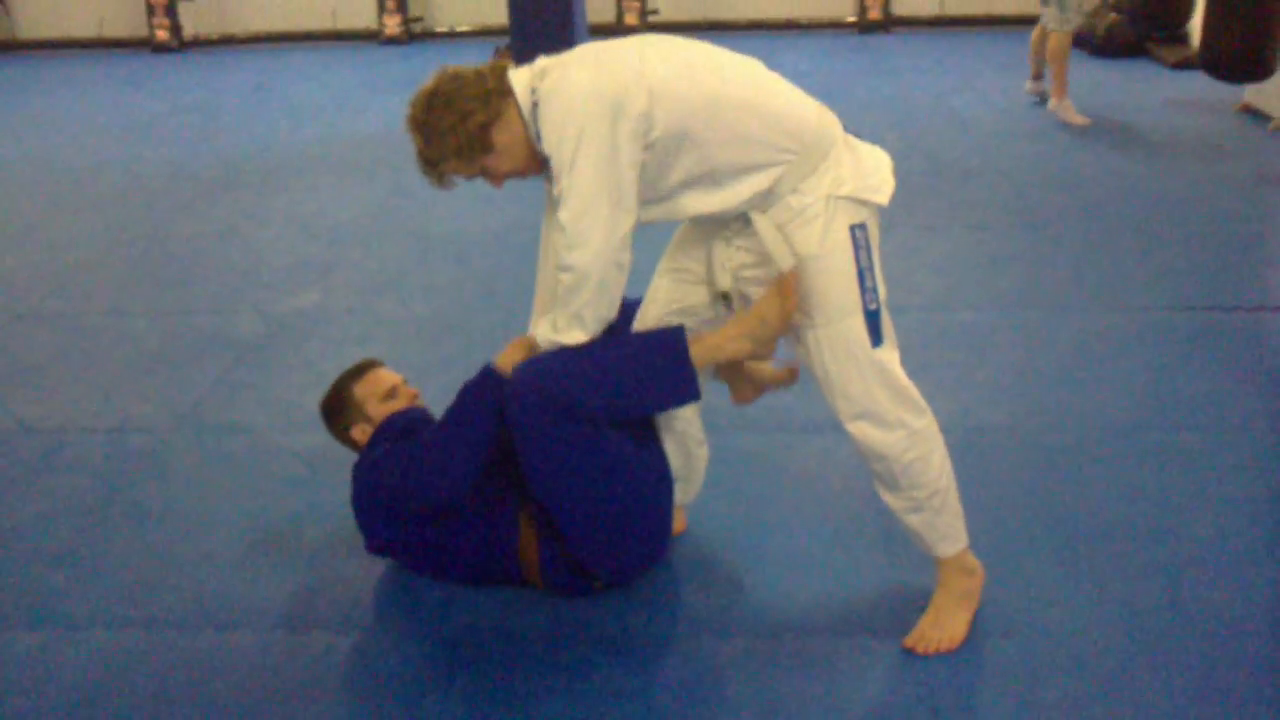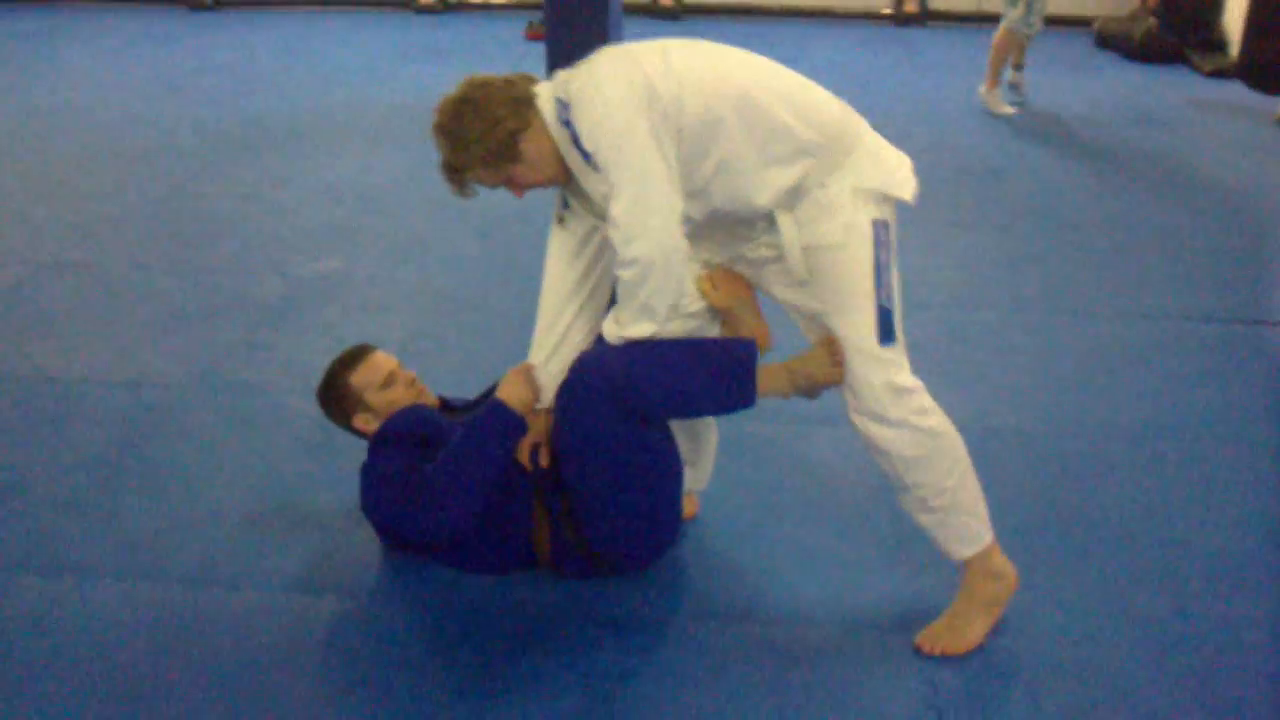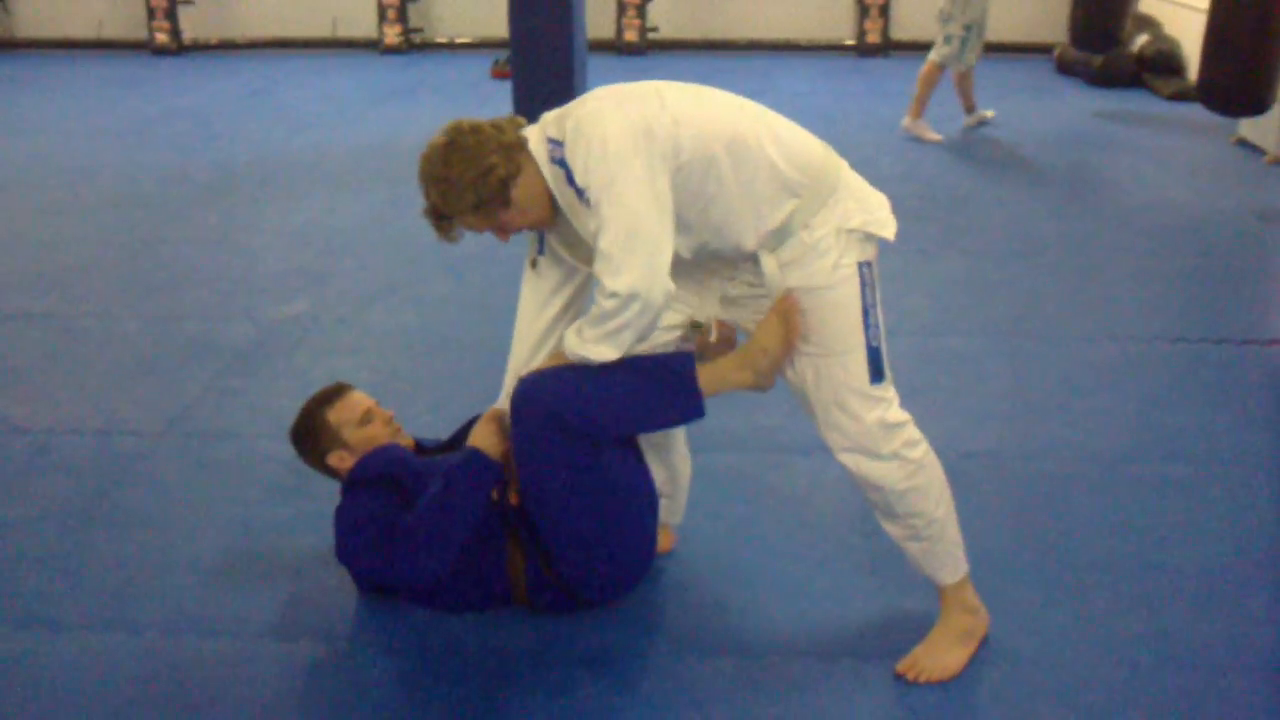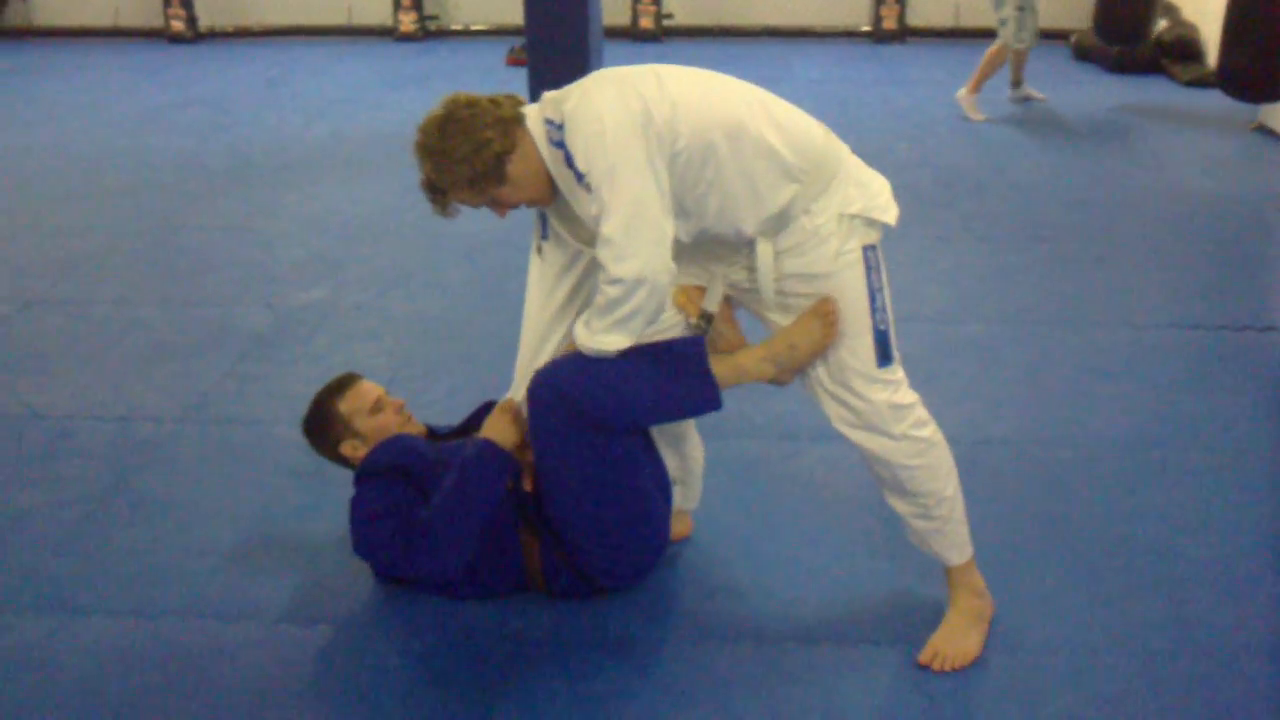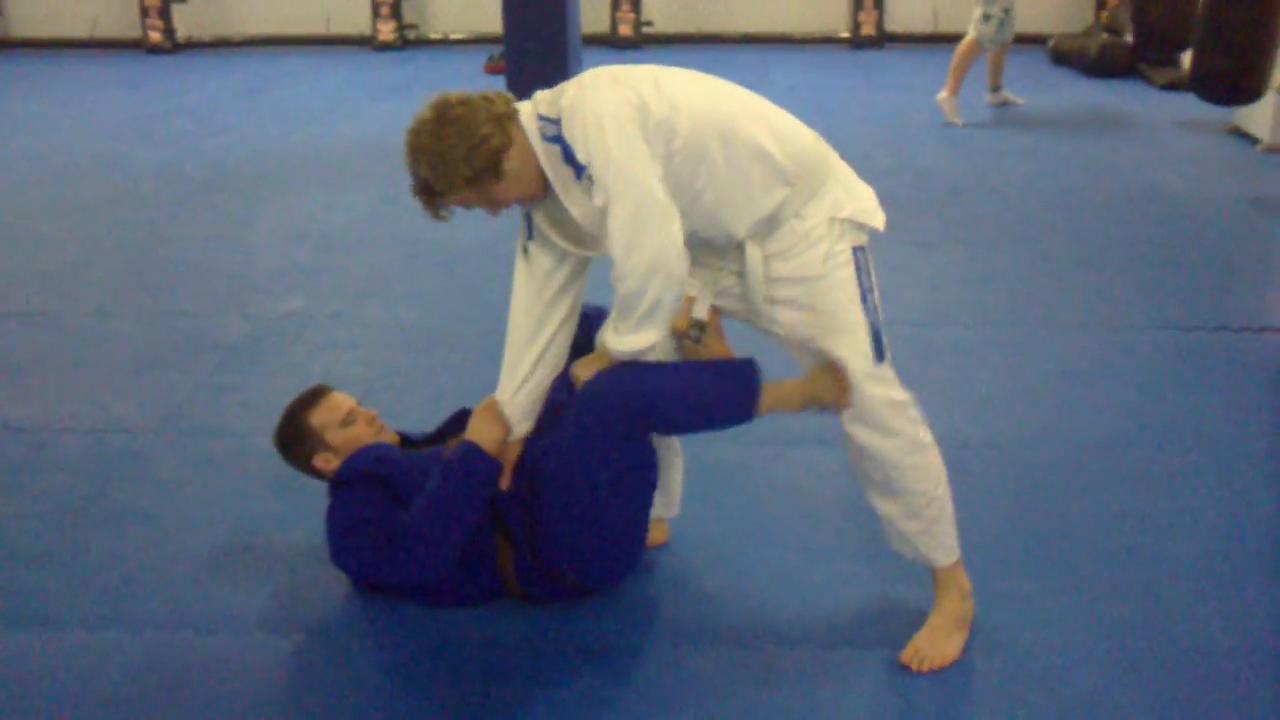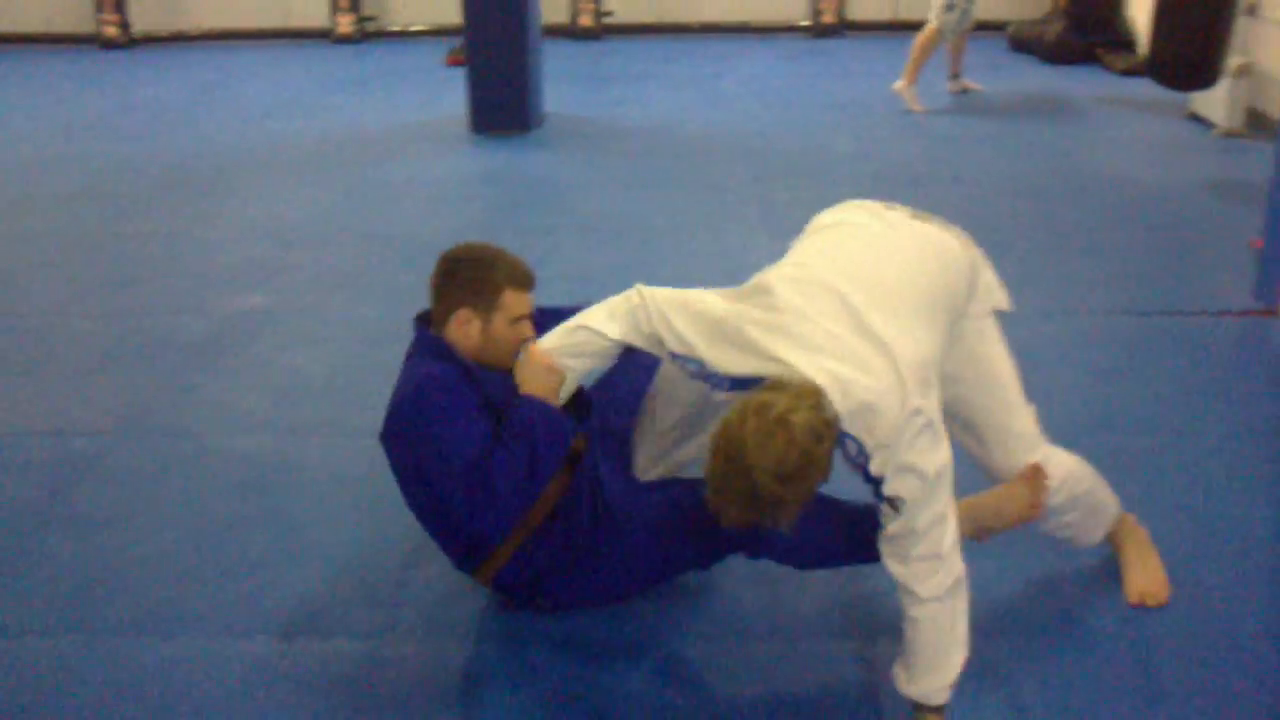
dt=0.7s
person 1, frame 1
left shoulder: (578, 102)
right shoulder: (555, 101)
left elbow: (596, 260)
right elbow: (567, 244)
left hip: (809, 194)
right hip: (733, 203)
left knee: (868, 397)
left ankle: (956, 566)
person 1, frame 2
left shoulder: (605, 102)
right shoulder: (575, 132)
left elbow: (650, 253)
right elbow: (574, 273)
left wrist: (614, 354)
right wrist: (544, 397)
left hip: (831, 187)
right hip: (745, 201)
left knee: (878, 394)
right knee: (668, 338)
left ankle: (985, 570)
person 1, frame 3
left shoulder: (603, 143)
right shoulder: (552, 173)
left elbow: (636, 292)
right elbow: (547, 302)
left wrist: (564, 360)
left hip: (810, 230)
left knee: (864, 428)
left ankle: (961, 605)
right ankle: (655, 526)
person 1, frame 4
left shoulder: (601, 125)
right shoulder: (554, 152)
left elbow: (637, 276)
right elbow: (556, 282)
left wrist: (575, 352)
left hip: (812, 214)
left knee: (873, 406)
left ankle: (968, 589)
person 1, frame 5
left shoulder: (595, 120)
right shoulder: (543, 168)
left elbow: (653, 262)
right elbow: (541, 302)
left wrist: (611, 357)
right wrist: (506, 429)
left hip: (800, 218)
right hip: (709, 237)
left knee: (868, 399)
right knee: (633, 366)
left ankle: (952, 590)
person 1, frame 6
left shoulder: (892, 426)
right shoulder: (724, 334)
left elbow: (929, 573)
right elbow: (629, 309)
left hip: (943, 268)
right hip: (850, 233)
left knee: (1019, 458)
right knee: (688, 382)
left ankle: (1126, 533)
person 2, frame 1
right shoulder: (381, 479)
right elbow: (443, 474)
right wrist: (498, 377)
left hip: (629, 495)
right hip: (614, 529)
right knee: (534, 386)
right ankle: (735, 339)
person 2, frame 2
left shoulder: (447, 417)
right shoulder: (387, 481)
right elbow: (443, 509)
right wrist: (505, 413)
left hip: (634, 480)
right hip: (617, 525)
right knee: (599, 374)
left ankle: (732, 326)
right ankle: (789, 376)
person 2, frame 3
left shoulder: (424, 457)
right shoulder: (362, 521)
right elbow: (423, 559)
right wrist: (478, 460)
left hip: (615, 513)
right hip: (594, 559)
right knee: (542, 397)
left ankle: (710, 350)
right ankle: (739, 370)
person 2, frame 4
left shoulder: (437, 444)
right shoulder: (378, 510)
right elbow: (437, 554)
left wrist: (532, 441)
right wrist: (491, 450)
left hip: (627, 496)
right hip: (610, 541)
right knee: (559, 386)
right ankle: (759, 361)
person 2, frame 5
left shoulder: (405, 454)
right shoulder: (354, 524)
right elbow: (424, 557)
left wrist: (505, 443)
right wrist: (478, 454)
left hip: (549, 483)
right hip: (576, 547)
left knee: (578, 329)
right knee: (614, 395)
left ankle: (695, 346)
right ankle: (799, 391)
person 2, frame 6
left shoulder: (462, 352)
right shoulder: (427, 402)
right elbow: (489, 507)
right wrist: (532, 406)
right hip: (546, 552)
left knee: (642, 362)
right ankle: (953, 527)
